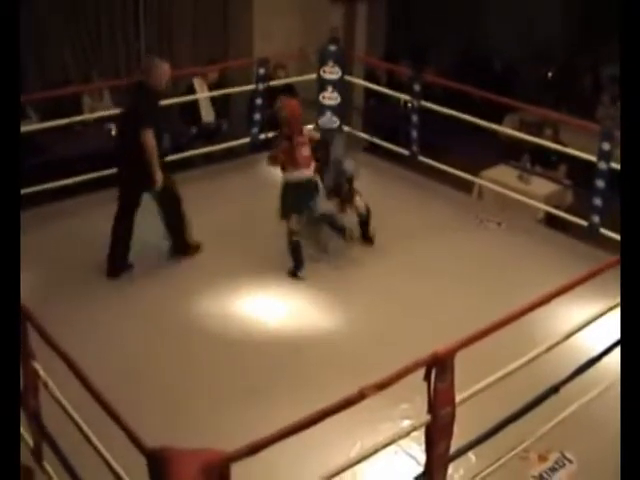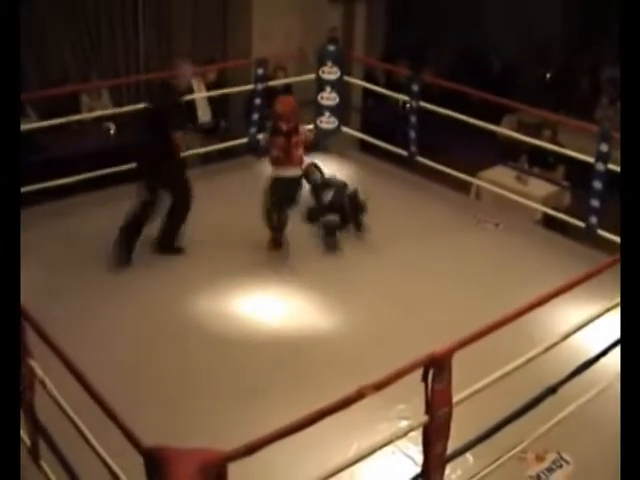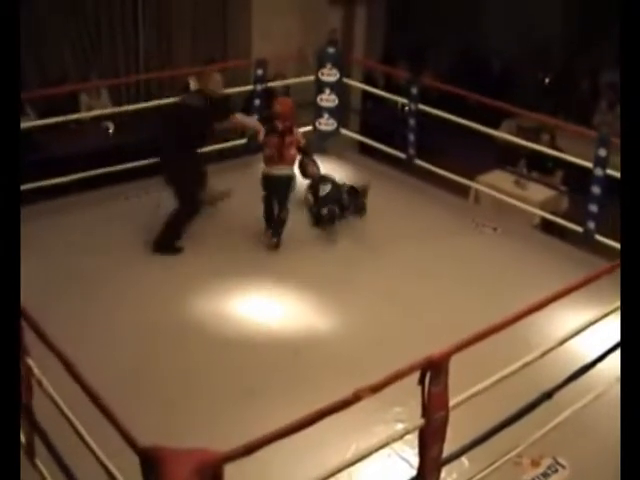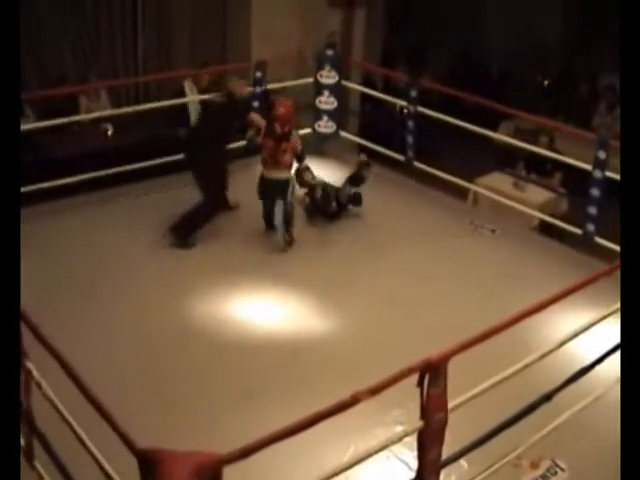
dt=0.2s
person 1, frame 1
left shoulder: (138, 94)
right shoulder: (147, 100)
right elbow: (147, 136)
right wrist: (156, 169)
left hip: (127, 163)
right hip: (143, 166)
left knee: (125, 212)
right knee: (171, 202)
left ankle: (116, 264)
right ankle: (181, 245)
person 1, frame 2
left shoulder: (161, 93)
right shoulder: (173, 103)
right elbow: (177, 136)
right wrist: (184, 154)
left hip: (148, 157)
right hip: (164, 159)
left knee: (149, 199)
right knee: (183, 198)
left ankle: (125, 243)
right ankle: (166, 243)
person 1, frame 3
left shoulder: (188, 98)
right shoulder: (211, 103)
right elbow: (236, 119)
right wrist: (258, 128)
left hip: (169, 151)
right hip: (179, 158)
left knee: (197, 174)
right knee: (190, 204)
left ankle: (199, 199)
right ankle: (164, 242)
person 1, frame 4
left shoulder: (214, 102)
right shoulder: (234, 105)
left hip: (195, 148)
right hip: (204, 154)
left knee: (219, 174)
right knee: (214, 198)
left ankle: (221, 203)
right ankle: (181, 231)
person 2, frame 1
left shoulder: (281, 138)
right shoulder: (303, 133)
left elbow: (273, 160)
left hip: (292, 184)
right hip: (309, 181)
left knee: (292, 224)
right knee: (310, 212)
left ankle: (298, 266)
person 2, frame 2
left shoulder: (272, 131)
right shoulder: (300, 130)
left hip: (279, 178)
right hip: (296, 177)
left knee: (271, 209)
right knee: (284, 210)
left ankle: (276, 236)
right ankle: (277, 237)
person 2, frame 3
left shoulder: (267, 129)
right shoulder: (294, 132)
right elbow: (305, 151)
left hip: (269, 175)
right hip: (286, 176)
left knee: (269, 201)
right knee: (282, 209)
left ankle: (269, 228)
right ankle: (274, 237)
person 2, frame 4
left shoulder: (265, 130)
right shoulder: (292, 135)
right elbow: (300, 158)
left hip: (267, 177)
right hip: (284, 179)
left knee: (268, 204)
right knee: (288, 205)
left ankle: (269, 226)
right ankle: (287, 233)
